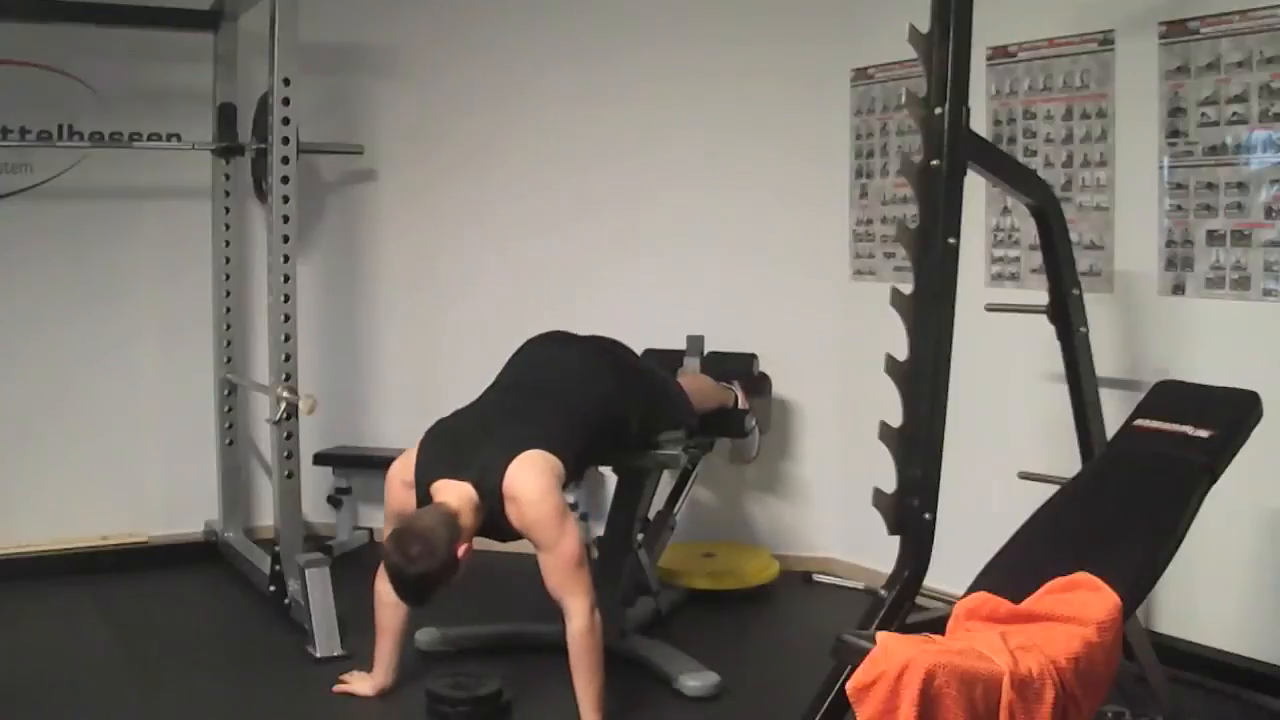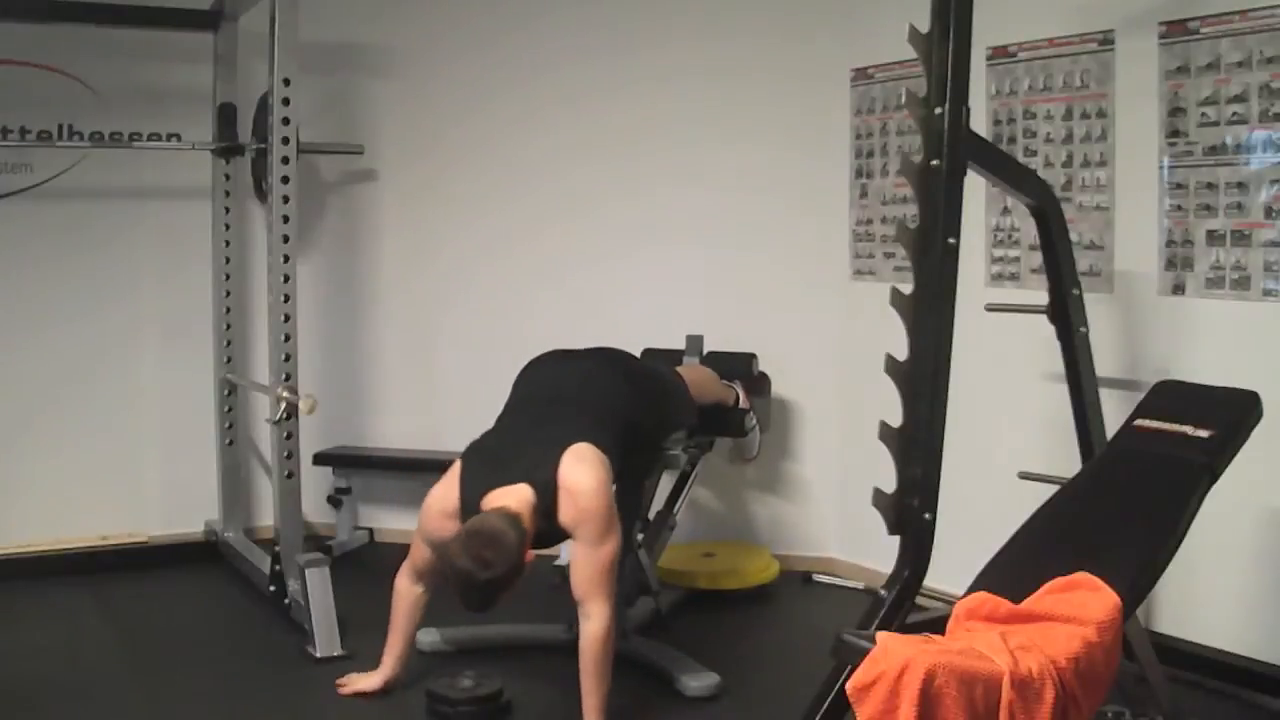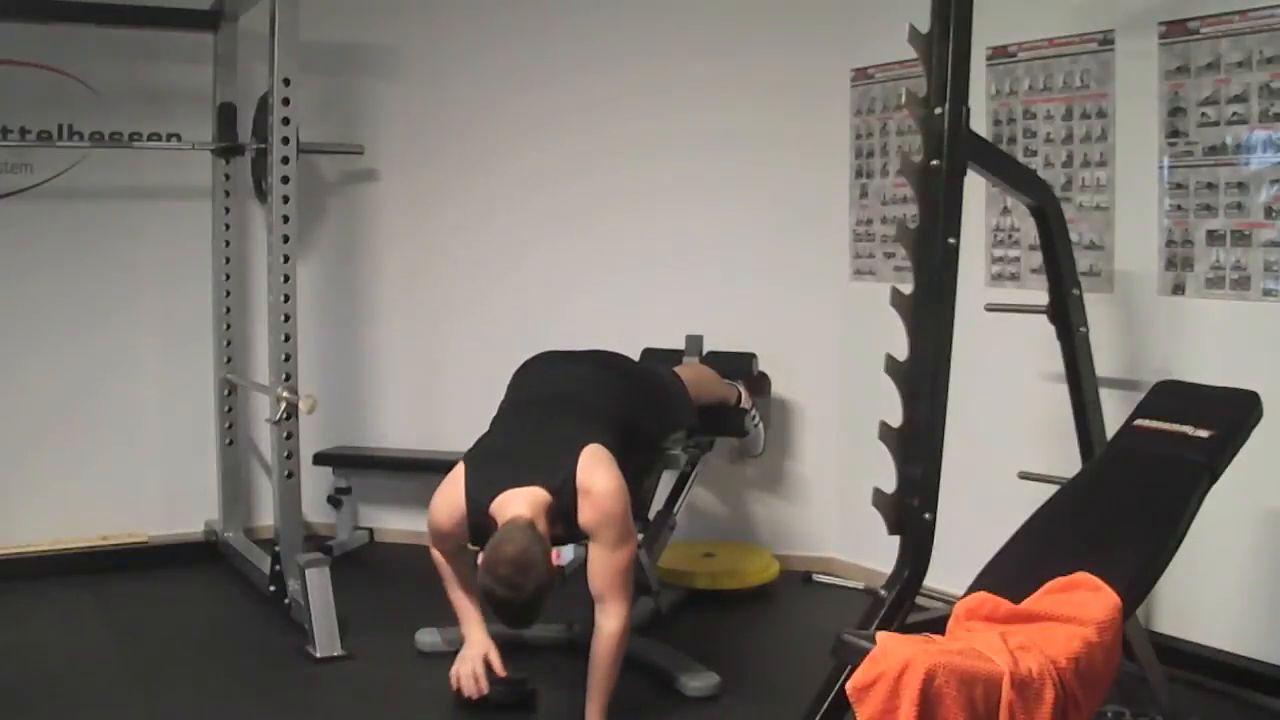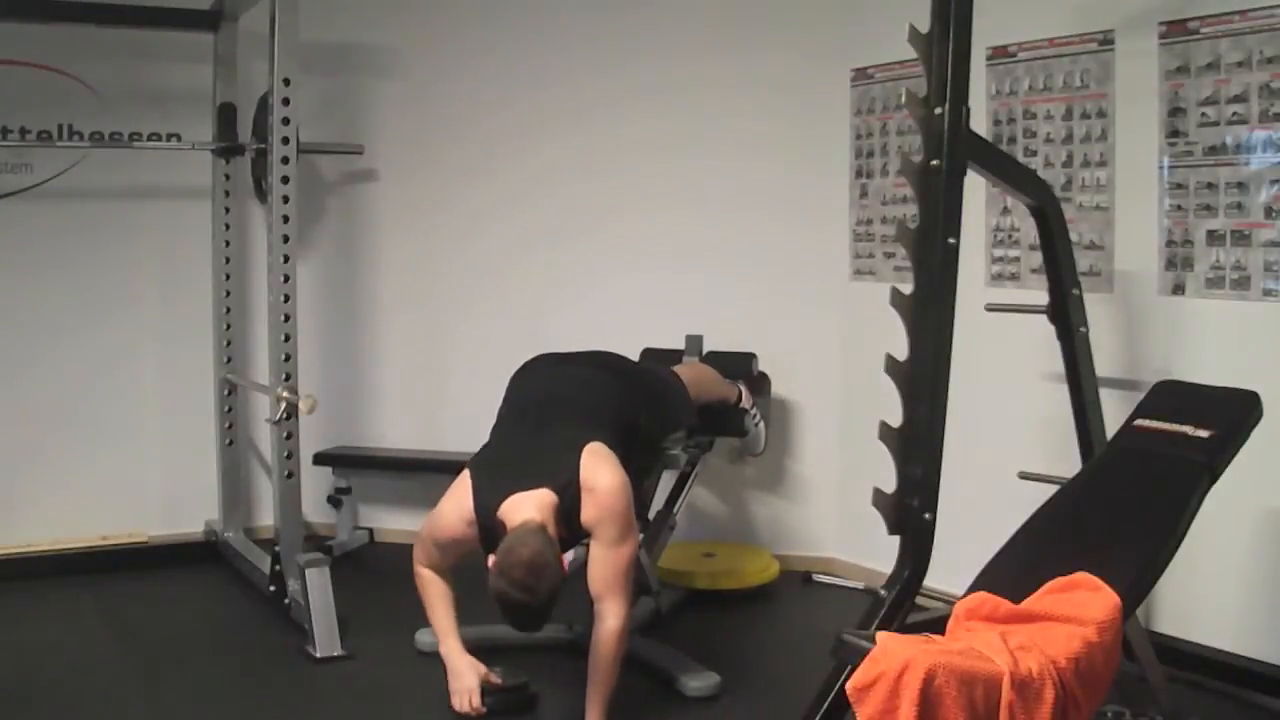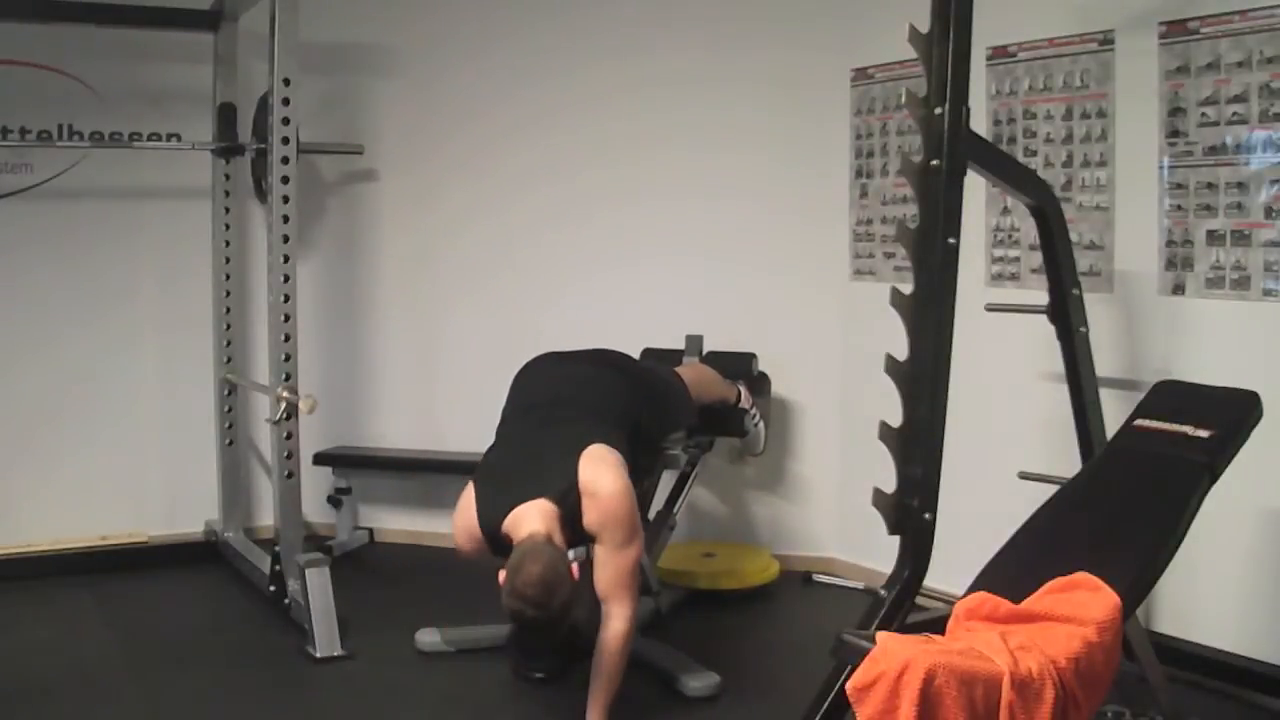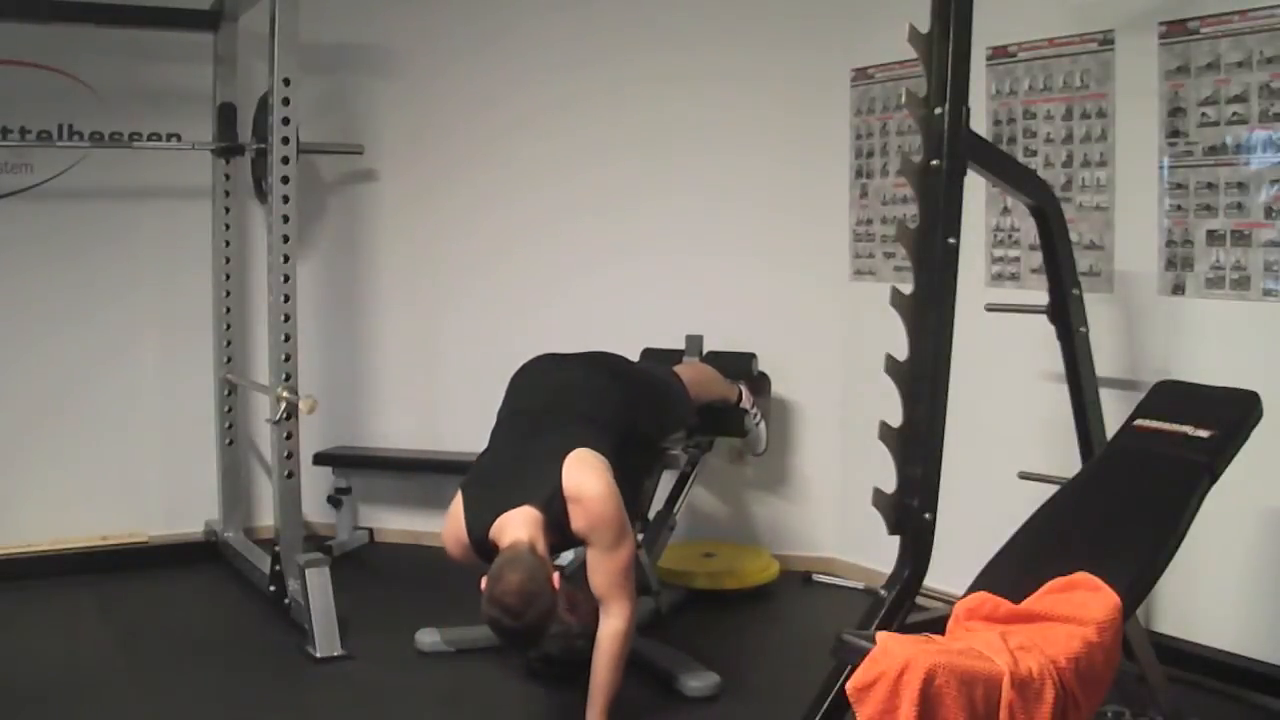
dt=0.5s
person 1, frame 1
left shoulder: (527, 494)
right shoulder: (405, 479)
left elbow: (580, 609)
right elbow: (389, 577)
right wrist: (380, 676)
left hip: (606, 378)
right hip: (537, 359)
left knee: (679, 401)
left ankle: (733, 400)
person 1, frame 2
left shoulder: (580, 489)
right shoulder: (446, 505)
left elbow: (595, 613)
right elbow: (414, 578)
right wrist: (386, 670)
left hip: (621, 381)
right hip: (545, 374)
left knee: (678, 384)
left ankle: (734, 398)
person 1, frame 3
left shoulder: (598, 492)
right shoulder: (450, 506)
left elbow: (612, 613)
right elbow: (445, 550)
right wrist: (473, 633)
left hip: (618, 386)
right hip: (538, 376)
left knee: (679, 386)
left ankle: (737, 398)
person 1, frame 4
left shoulder: (602, 490)
right shoulder: (458, 514)
left elbow: (611, 612)
right elbow: (426, 565)
right wrist: (455, 658)
left hip: (619, 386)
right hip: (537, 378)
left knee: (678, 385)
left ankle: (737, 397)
person 1, frame 5
left shoulder: (603, 493)
right shoulder: (471, 527)
left elbow: (619, 614)
left hip: (619, 383)
right hip: (539, 378)
left knee: (679, 384)
left ankle: (737, 397)
person 1, frame 6
left shoulder: (588, 496)
right shoulder: (460, 533)
left elbow: (617, 613)
right wrist: (552, 591)
left hip: (614, 386)
right hip: (536, 380)
left knee: (678, 384)
left ankle: (738, 397)
